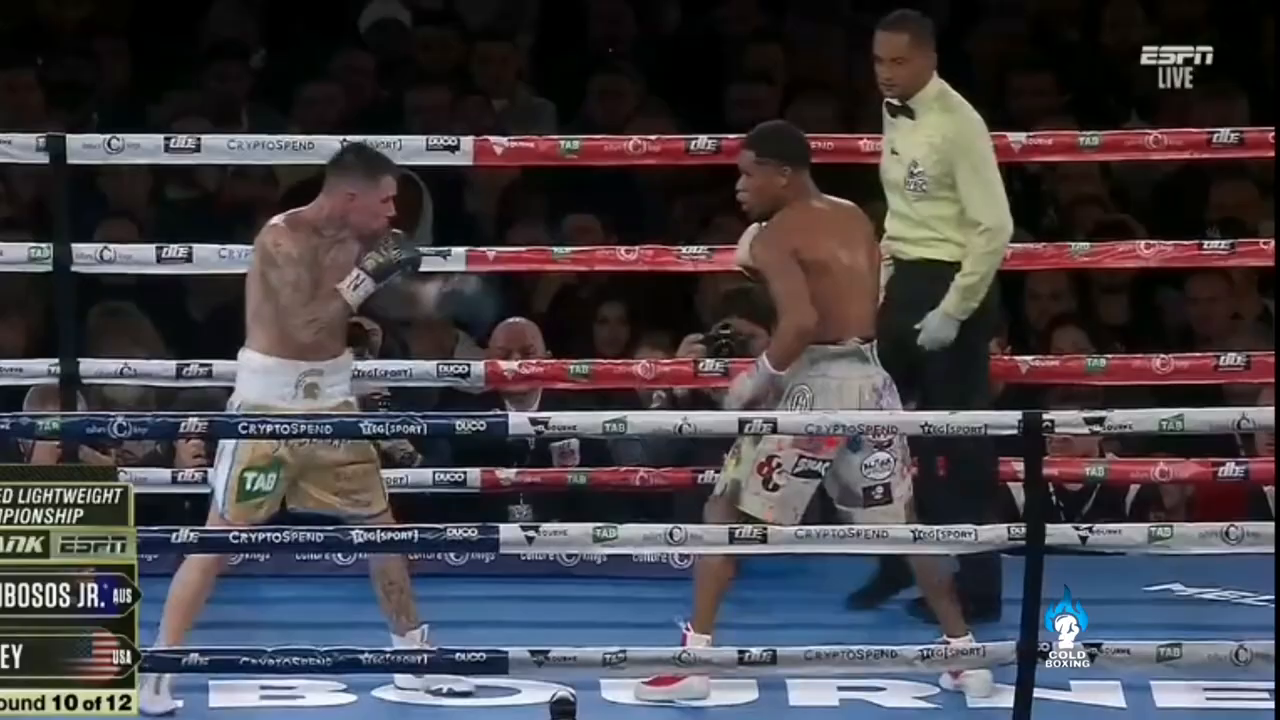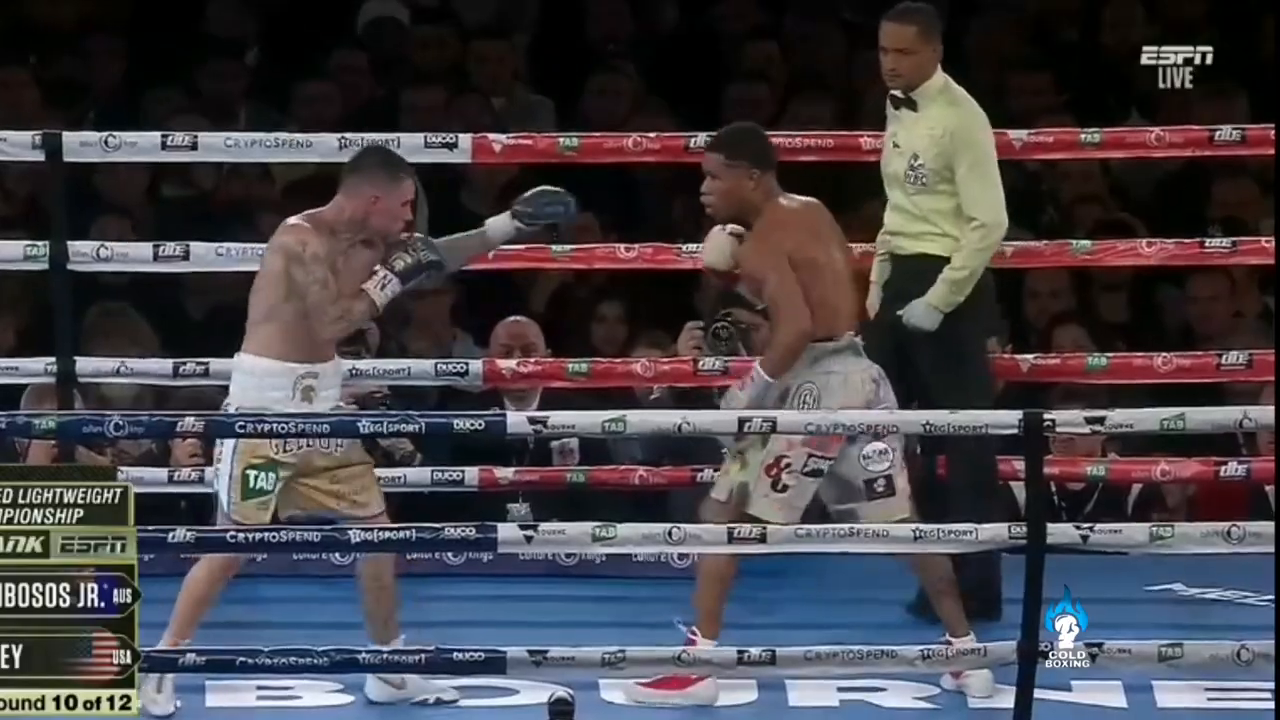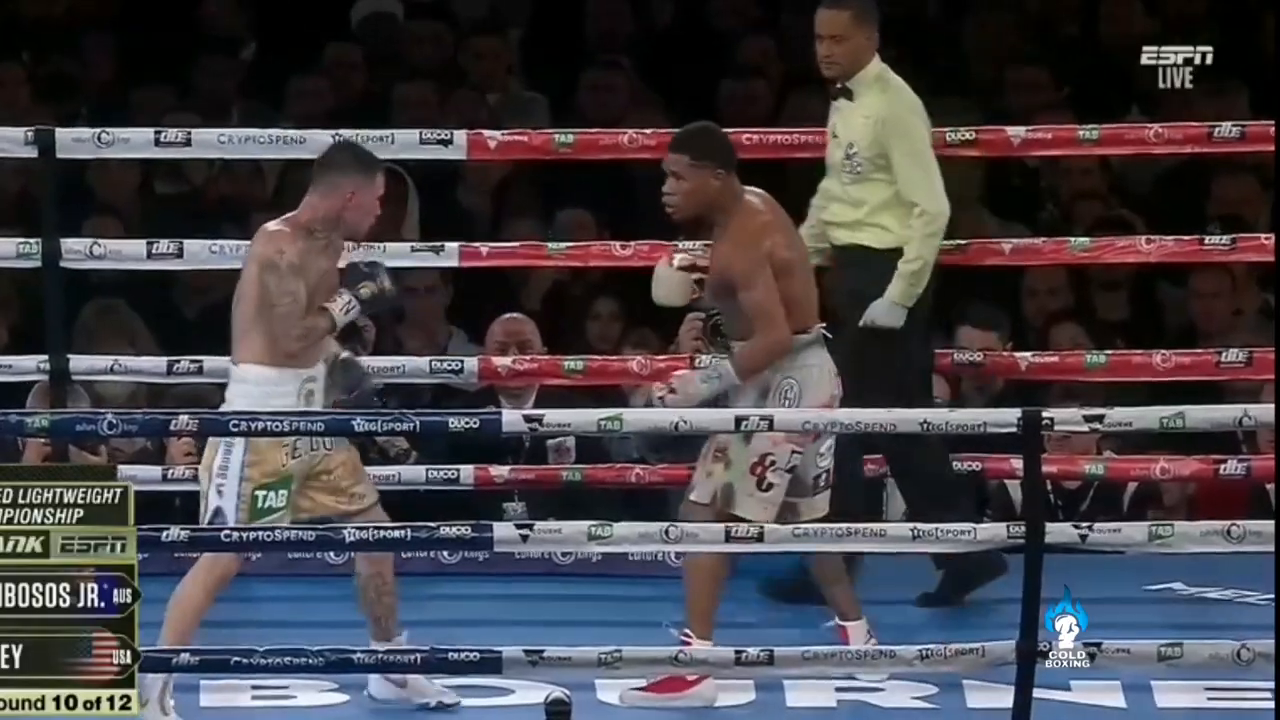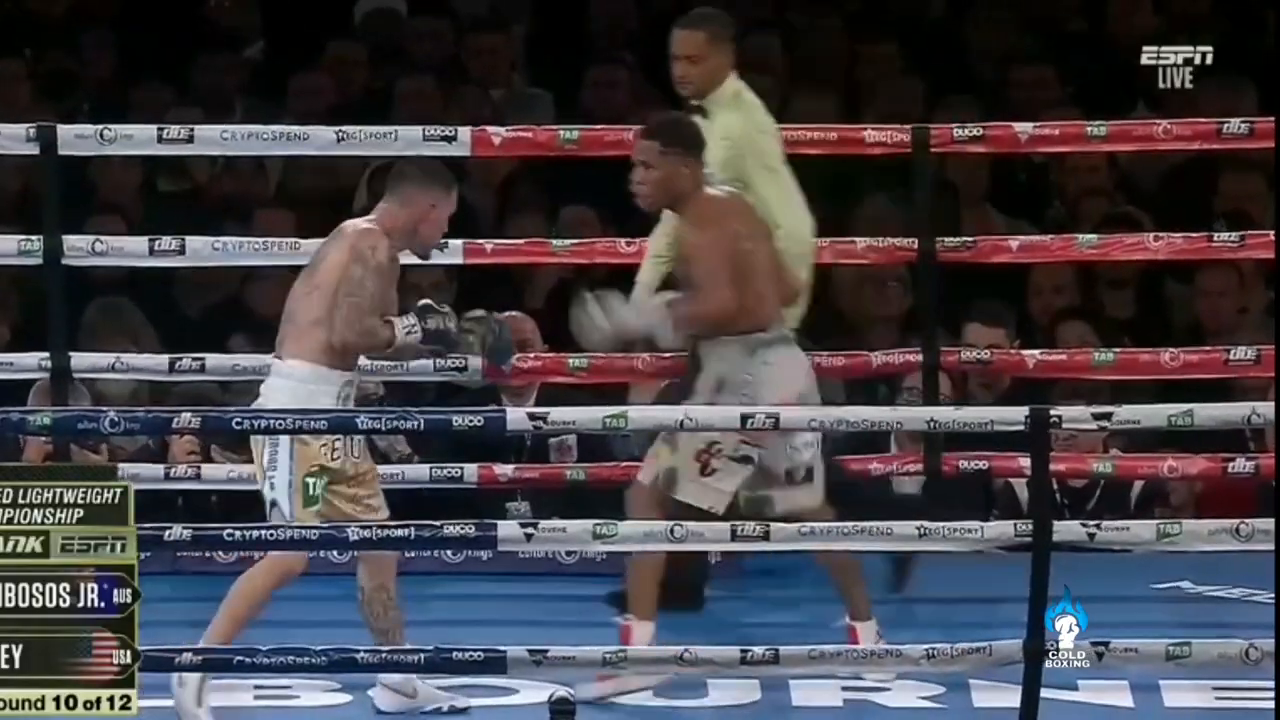
dt=0.4s
person 1, frame 1
left shoulder: (959, 124)
right shoulder: (893, 114)
left elbow: (994, 228)
left wrist: (952, 311)
right wrist: (882, 283)
left hip: (952, 285)
right hip: (906, 281)
left knee: (960, 435)
left ankle: (976, 583)
right ankle: (900, 556)
person 1, frame 2
left shoulder: (960, 118)
right shoulder: (897, 108)
left elbow: (989, 223)
left wrist: (938, 300)
right wrist: (878, 280)
left hip: (947, 284)
right hip: (904, 278)
left knee: (959, 432)
left ankle: (975, 581)
person 1, frame 3
left shoulder: (894, 104)
right shoulder: (844, 101)
left elbow: (931, 209)
left wrist: (898, 295)
left hip: (881, 271)
right hip: (852, 267)
left knee: (852, 418)
right ankle: (967, 552)
person 1, frame 4
left shoulder: (747, 122)
right shoulder: (702, 119)
left elbow: (794, 225)
right elbow: (681, 209)
left wrist: (784, 313)
right wrist: (645, 282)
left ankle: (682, 573)
person 2, frame 1
left shoulder: (775, 235)
right shoulder: (855, 218)
left elbow: (800, 321)
left wrist: (756, 377)
left hip: (813, 385)
right hip: (869, 380)
left knee: (725, 515)
right knee: (898, 525)
right ankle: (964, 655)
person 2, frame 2
left shoulder: (763, 242)
right shoulder: (811, 211)
left elbow: (796, 327)
left wrist: (746, 391)
left hip: (812, 384)
right hip: (860, 376)
left knee: (723, 517)
right knee: (894, 522)
left ankle: (697, 667)
right ankle: (967, 655)
person 2, frame 3
left shoulder: (738, 243)
right shoulder: (753, 205)
left elbow: (775, 334)
left wrist: (704, 383)
right wrist: (701, 286)
left hip: (781, 380)
right hip: (804, 374)
left knee: (706, 515)
right knee: (803, 515)
left ankle: (693, 668)
right ankle: (857, 637)
person 2, frame 4
left shoulder: (697, 226)
right shoulder: (739, 208)
left elbow: (715, 304)
right elbow: (783, 289)
left wrist: (641, 319)
left hip: (744, 378)
right hip: (786, 366)
left knee: (649, 501)
right knee: (808, 510)
left ankle: (632, 655)
right ankle: (865, 632)
person 3, frame 1
left shoulder: (357, 240)
right shoulder: (282, 237)
right elbow: (303, 327)
right wrist: (368, 276)
left hip: (329, 401)
right hip: (267, 403)
left knee: (381, 528)
left ankle: (412, 655)
right ankle: (155, 674)
person 3, frame 2
left shoulder: (367, 240)
right shoulder: (303, 237)
left elbow: (439, 255)
right elbow: (330, 324)
left wrist: (514, 218)
right wrist: (392, 277)
left hip: (322, 406)
right hip: (265, 404)
left knee: (375, 533)
right knee: (232, 546)
left ankle: (390, 672)
right ankle: (159, 673)
person 3, frame 3
left shoulder: (325, 242)
right shoulder: (282, 243)
right elbow: (292, 337)
left wrist: (338, 360)
right wrist: (355, 298)
left hip: (311, 414)
right hip: (262, 415)
left knee: (373, 530)
right knee: (225, 556)
left ankle: (392, 669)
person 3, frame 4
left shoulder: (368, 241)
right shoulder: (370, 244)
left elbow: (382, 328)
right elbow: (349, 333)
left wrist: (468, 329)
right wrist: (417, 329)
left hip: (332, 412)
right hip: (298, 411)
left knee: (378, 546)
right knee: (289, 554)
